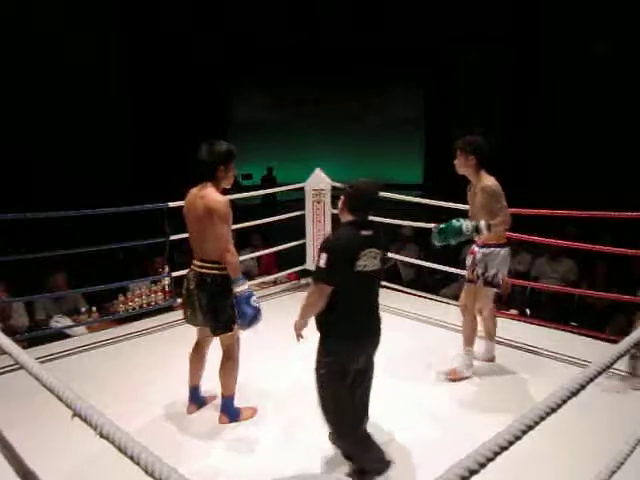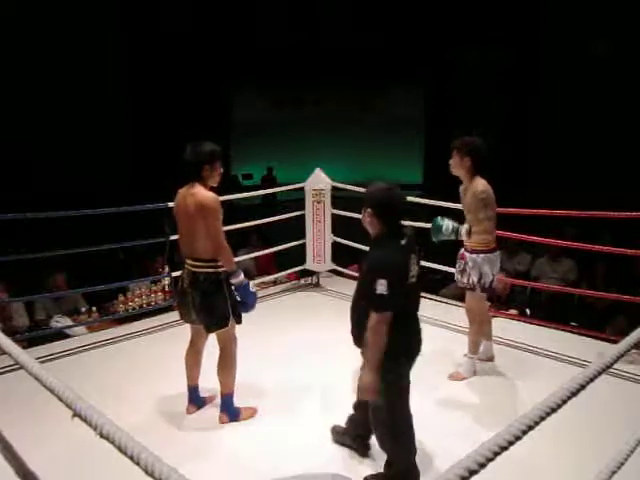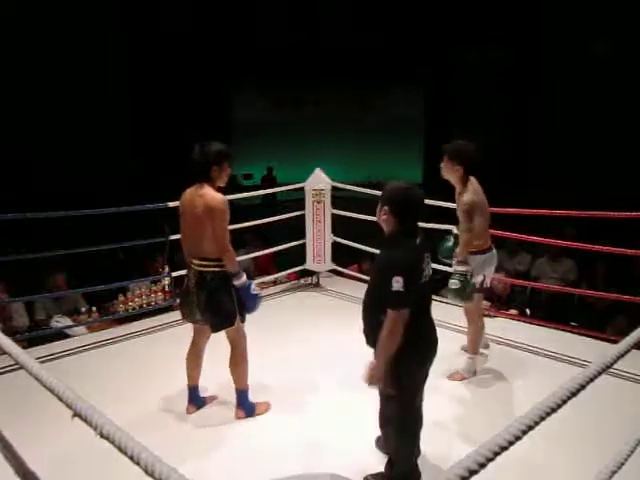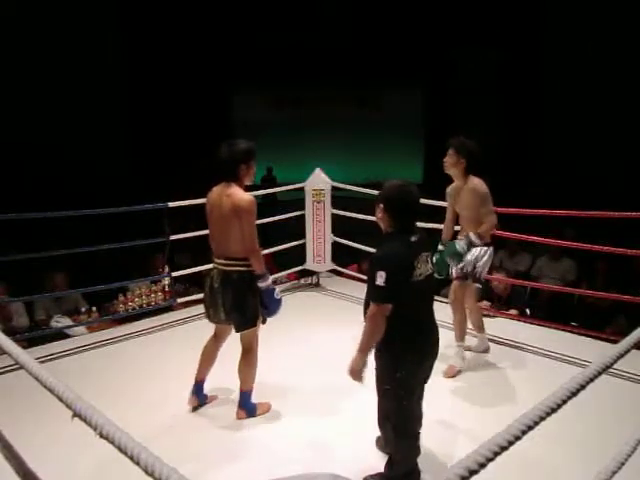
dt=0.5s
person 1, frame 1
left shoulder: (336, 242)
right shoulder: (376, 238)
left elbow: (321, 291)
left wrist: (302, 320)
left hip: (339, 336)
right hip: (369, 330)
left knee: (335, 399)
right knee: (356, 391)
right ankle: (349, 439)
person 1, frame 2
left shoulder: (383, 259)
right shoulder: (403, 242)
left elbow: (380, 321)
left wrist: (370, 368)
left hip: (392, 348)
right hip: (403, 340)
left knee: (388, 409)
right knee: (368, 390)
right ankle: (356, 434)
person 1, frame 3
left shoulder: (397, 257)
right shoulder: (414, 243)
left elbow: (396, 318)
left wrist: (378, 362)
left hip: (404, 351)
right hip: (420, 343)
left knee: (398, 408)
right knee: (405, 406)
right ankle: (395, 442)
person 1, frame 4
left shoulder: (388, 254)
right shoulder: (421, 243)
left elbow: (379, 312)
left wrist: (361, 355)
left hip: (401, 348)
right hip: (425, 340)
left knee: (396, 409)
right knee: (408, 403)
right ankle: (398, 443)
person 2, frame 1
left shoulder: (191, 196)
right shoulder: (218, 201)
right elbow: (227, 250)
right wrist: (242, 289)
left hip: (196, 275)
right hip: (216, 280)
left knee: (203, 340)
right knee: (231, 346)
left ankle: (194, 398)
right ankle: (228, 411)
person 2, frame 2
left shoulder: (181, 196)
right shoulder: (208, 199)
right elbow: (220, 246)
right wrist: (238, 278)
left hip: (190, 275)
right hip: (210, 278)
left knee: (197, 339)
right knee: (228, 343)
left ankle: (194, 399)
right ankle: (228, 409)
person 2, frame 3
left shoulder: (187, 196)
right shoulder: (216, 201)
left elbow: (185, 240)
right elbow: (224, 249)
right wrist: (241, 280)
left hip: (195, 276)
right hip: (216, 278)
left knee: (199, 339)
right knee: (238, 341)
left ankle: (194, 399)
right ankle: (244, 405)
person 2, frame 4
left shoulder: (213, 195)
right shoulder: (245, 201)
right elbow: (252, 249)
right wrist: (265, 281)
left hip: (218, 274)
right hip: (240, 277)
left knee: (218, 335)
right knee: (249, 344)
left ankle: (197, 393)
right ankle: (245, 406)
person 3, frame 1
left shoulder: (489, 186)
right shoulder: (473, 188)
left elbow: (505, 221)
left wrist: (474, 229)
right wrist: (451, 231)
left hip: (494, 251)
right hip: (482, 249)
left knee: (466, 304)
right knee: (485, 304)
left ankle: (465, 363)
right ankle: (488, 351)
person 3, frame 2
left shoulder: (480, 191)
right shoulder: (465, 188)
left elbow: (487, 230)
left wrist: (454, 230)
left hip: (483, 256)
right hip: (472, 253)
left knee: (473, 309)
right knee: (480, 306)
left ankle: (469, 364)
right ankle: (486, 350)
person 3, frame 3
left shoulder: (467, 199)
right shoulder: (468, 182)
left elbow: (467, 241)
left wrist: (459, 273)
right wrist: (455, 236)
left hip: (478, 256)
right hip: (475, 252)
left knee: (471, 309)
right knee: (470, 303)
left ankle: (470, 365)
right ankle: (480, 340)
person 3, frame 4
left shoulder: (478, 189)
right shoulder: (451, 190)
left elbow: (491, 224)
left wrist: (467, 242)
right wrist: (443, 249)
left hip: (478, 249)
right hip: (462, 248)
left knee: (456, 298)
right knee: (469, 299)
left ankle: (459, 357)
right ankle: (482, 343)
